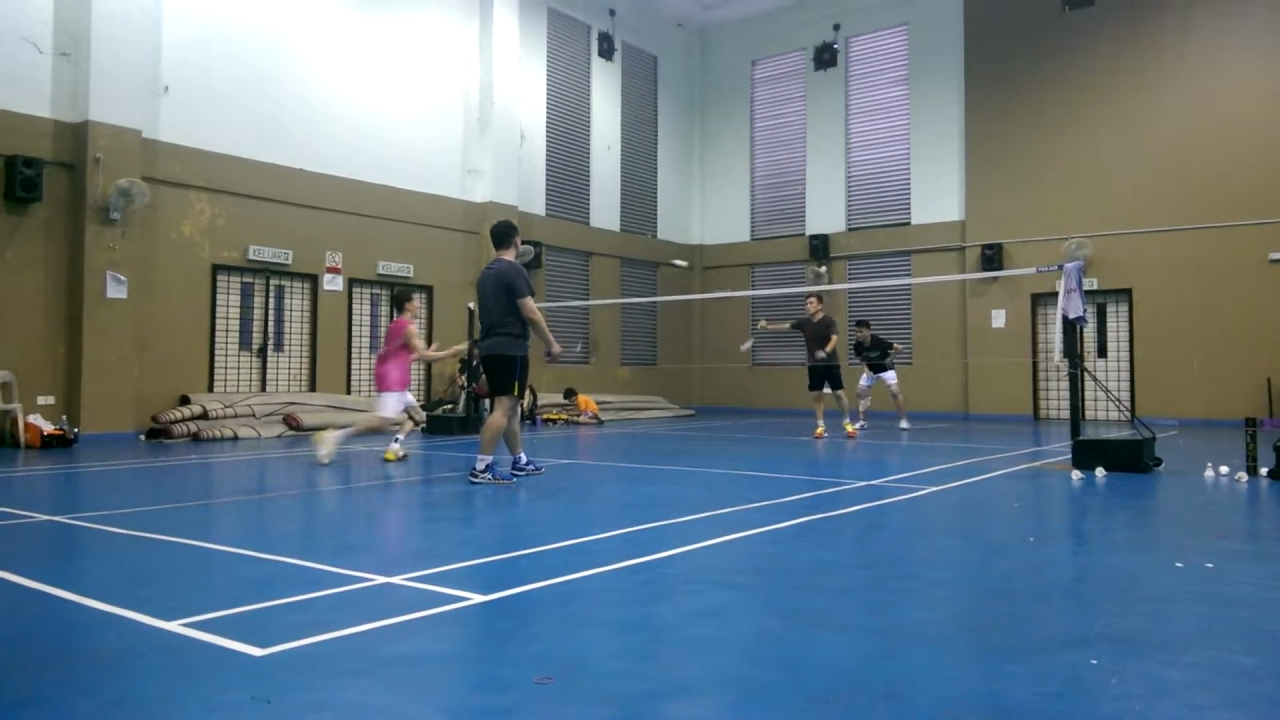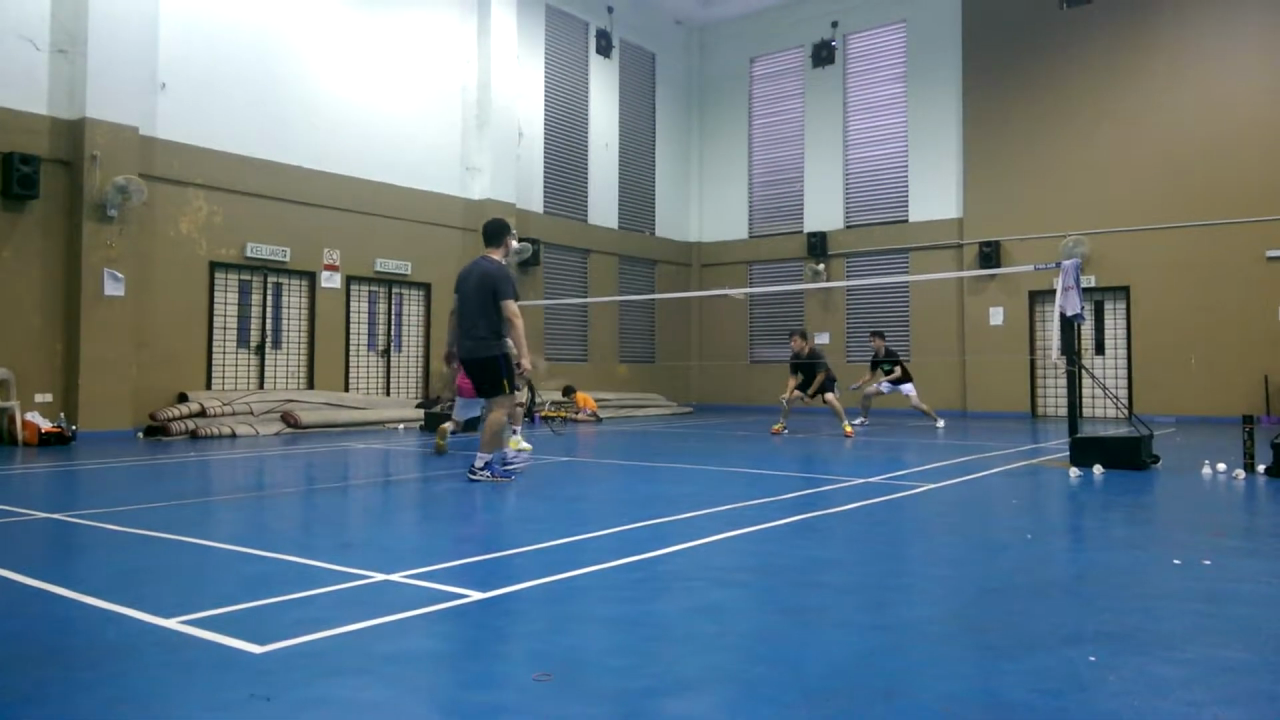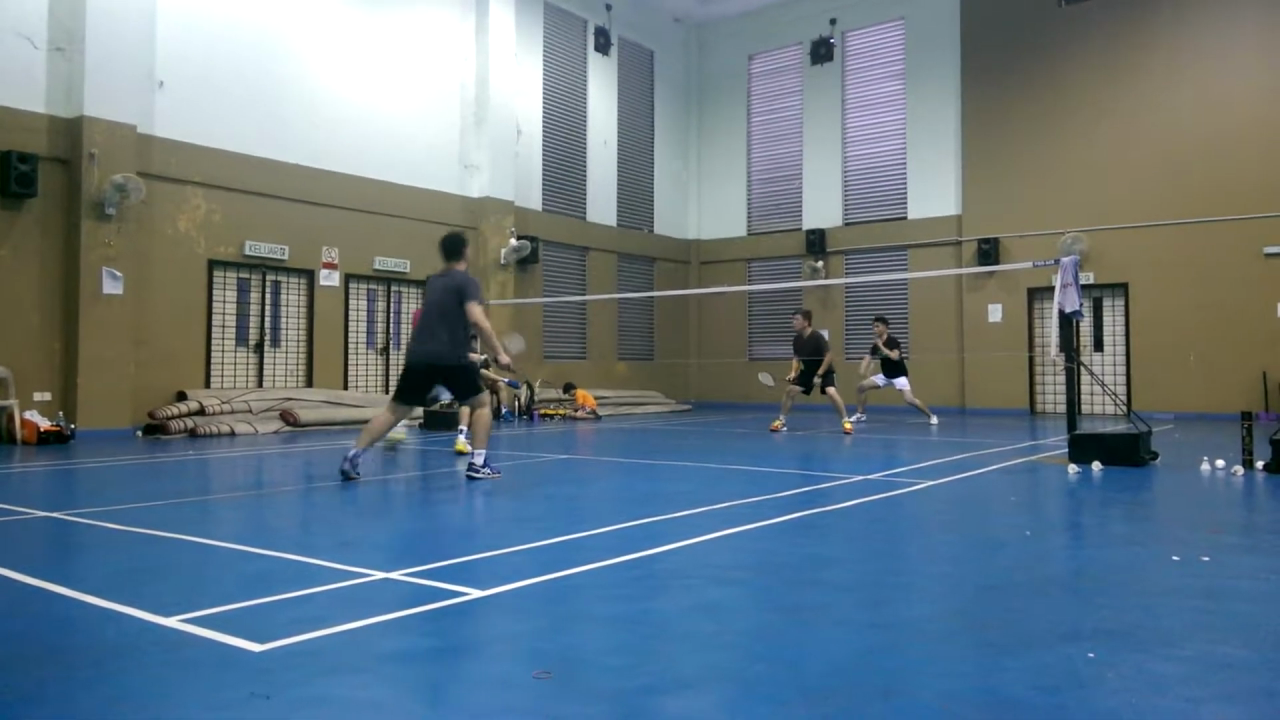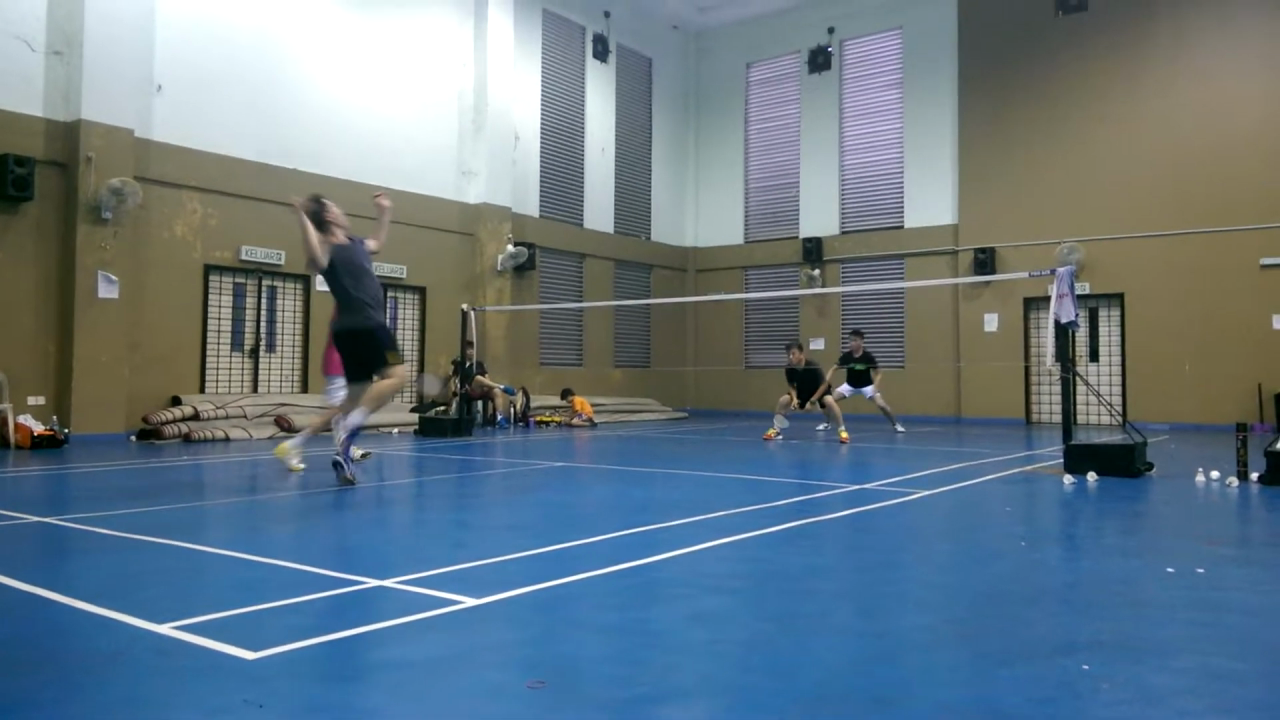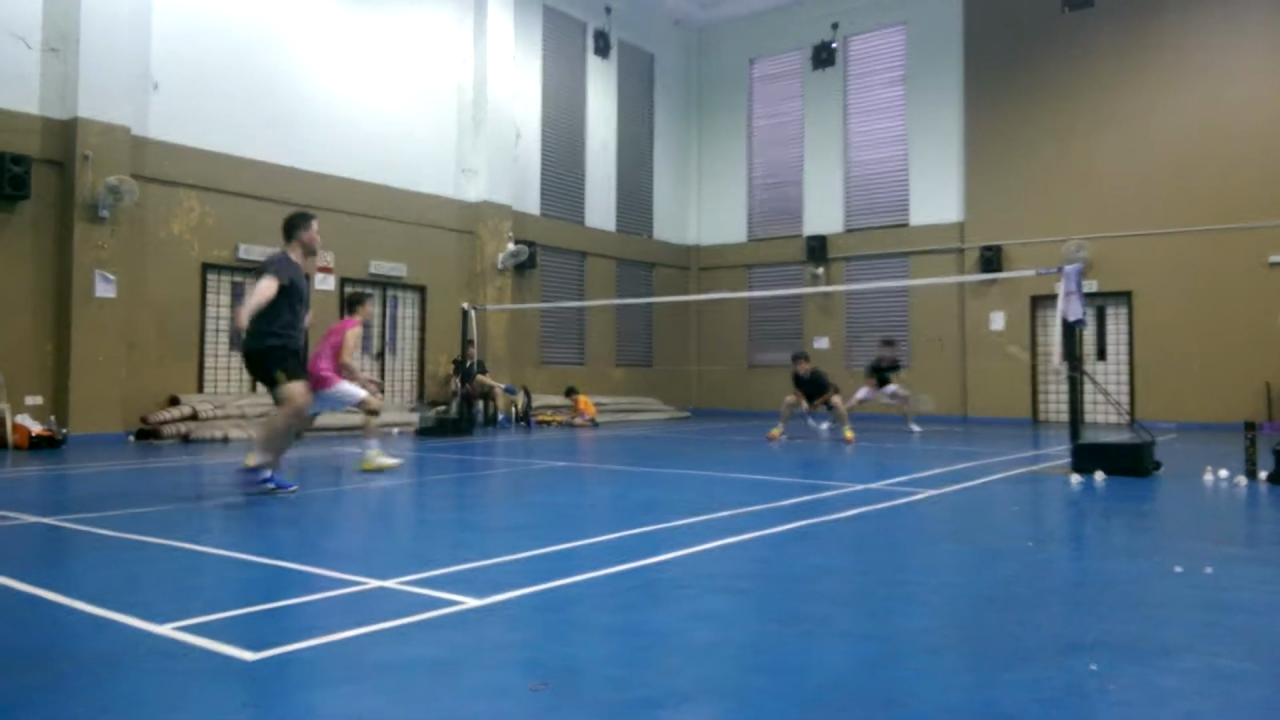
dt=0.5s
person 1, frame 1
left shoulder: (486, 273)
right shoulder: (514, 271)
right elbow: (530, 314)
right wrist: (551, 343)
left hip: (490, 349)
right hip: (509, 350)
left knee: (510, 407)
right knee: (504, 408)
left ankle: (519, 460)
right ankle: (481, 468)
person 1, frame 2
left shoulder: (467, 270)
right shoulder: (500, 273)
left elbow: (455, 312)
right elbow: (512, 317)
left wrist: (452, 346)
right wrist: (523, 356)
left hip: (468, 350)
right hip: (490, 349)
left knee: (494, 403)
right knee: (504, 405)
left ankle: (503, 455)
right ankle: (482, 466)
person 1, frame 3
left shoulder: (433, 282)
right shoulder: (466, 281)
right elbow: (477, 319)
right wrist: (499, 353)
left hip: (418, 357)
right hip: (451, 358)
left knee: (395, 411)
right knee: (481, 404)
left ankle: (353, 457)
right ankle: (478, 463)
person 1, frame 4
left shoulder: (352, 245)
right shoulder: (331, 249)
left elbow: (377, 243)
right elbow: (317, 261)
left wrist: (384, 213)
right wrist: (304, 217)
left hip: (352, 330)
right hip: (365, 327)
left knee: (356, 394)
right knee: (397, 376)
left ankle: (343, 452)
right ankle: (351, 423)
person 1, frame 5
left shoulder: (299, 272)
right shoulder: (280, 264)
right elbow: (265, 288)
right wrist: (246, 311)
left hip: (286, 350)
right hip: (268, 348)
left knee: (299, 412)
right knee: (297, 401)
left ankle: (265, 473)
right ankle: (257, 462)
